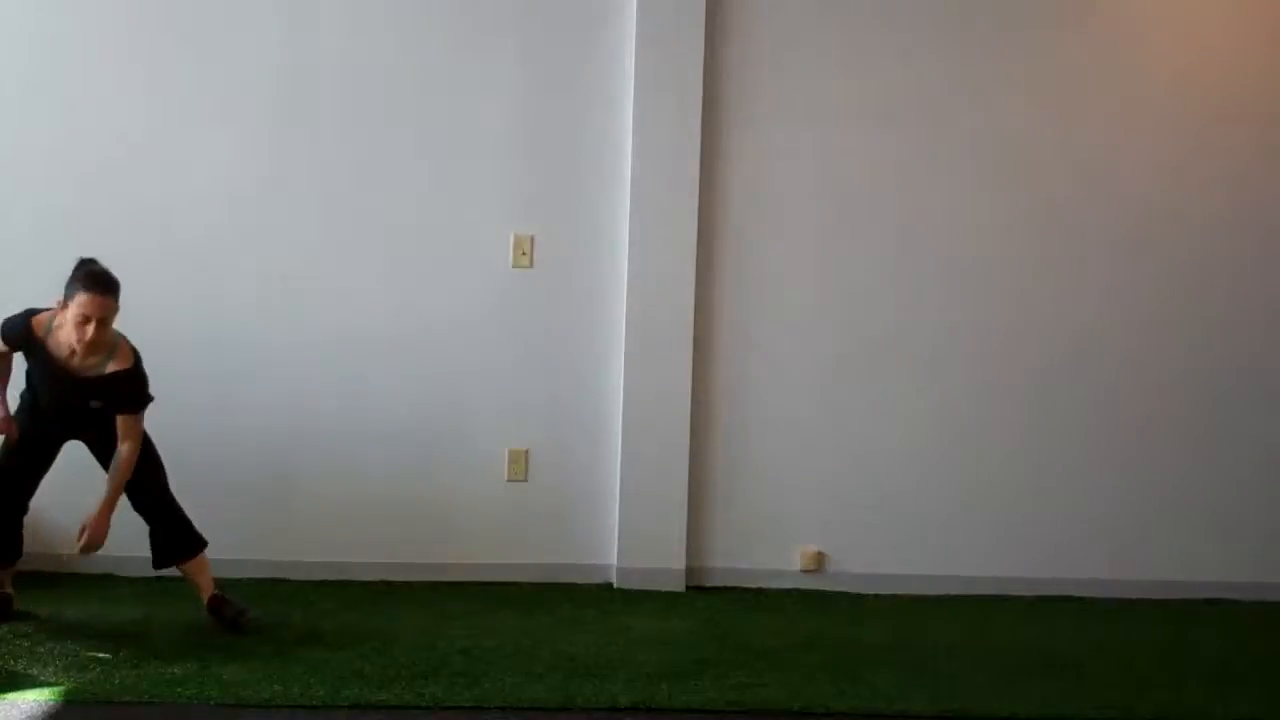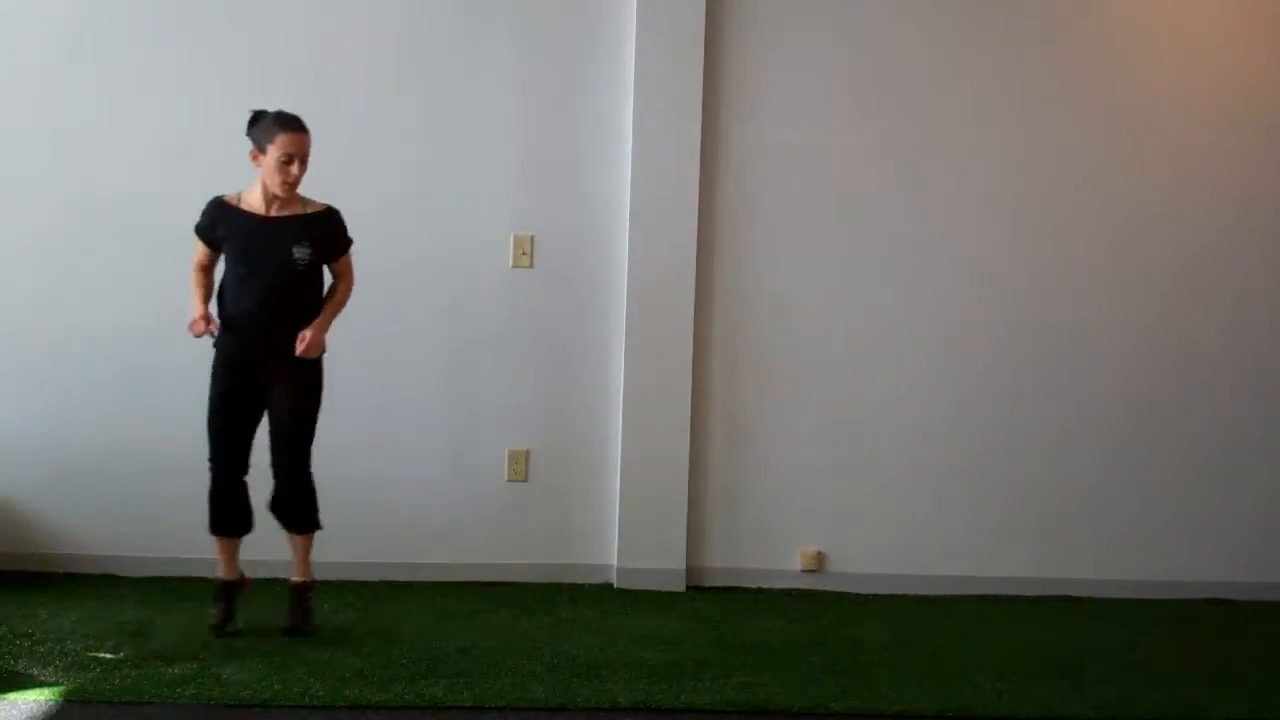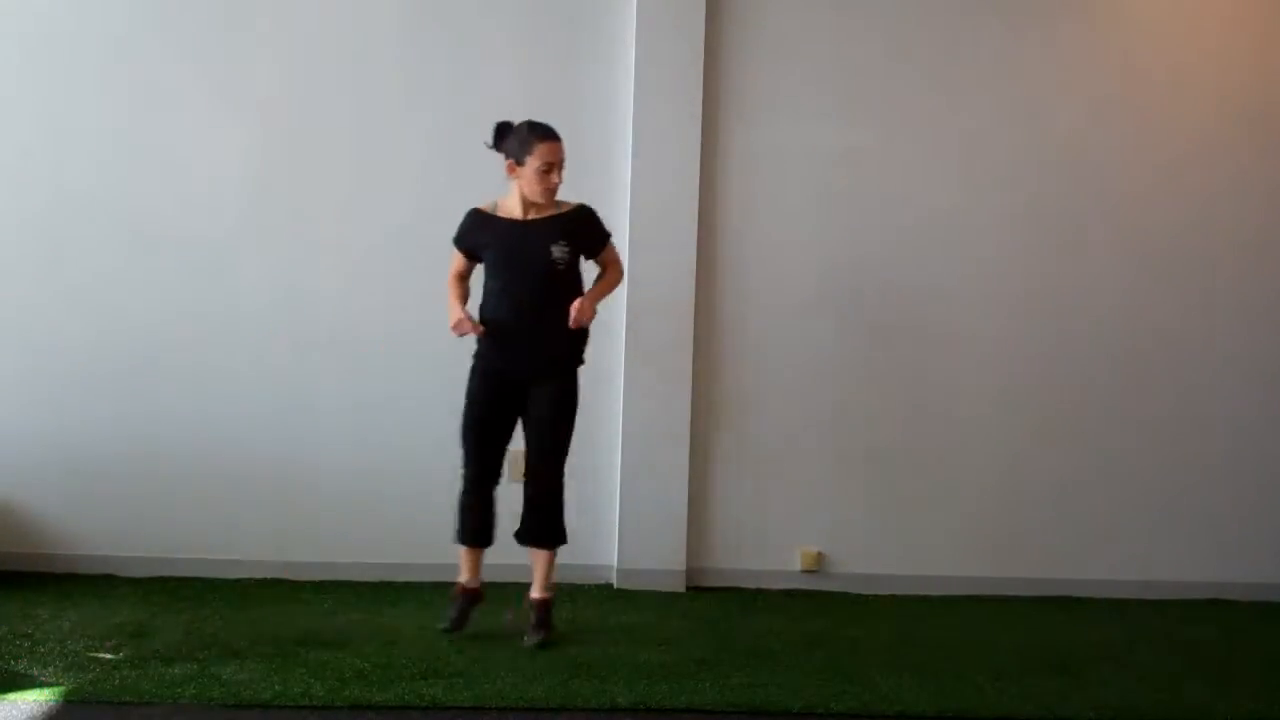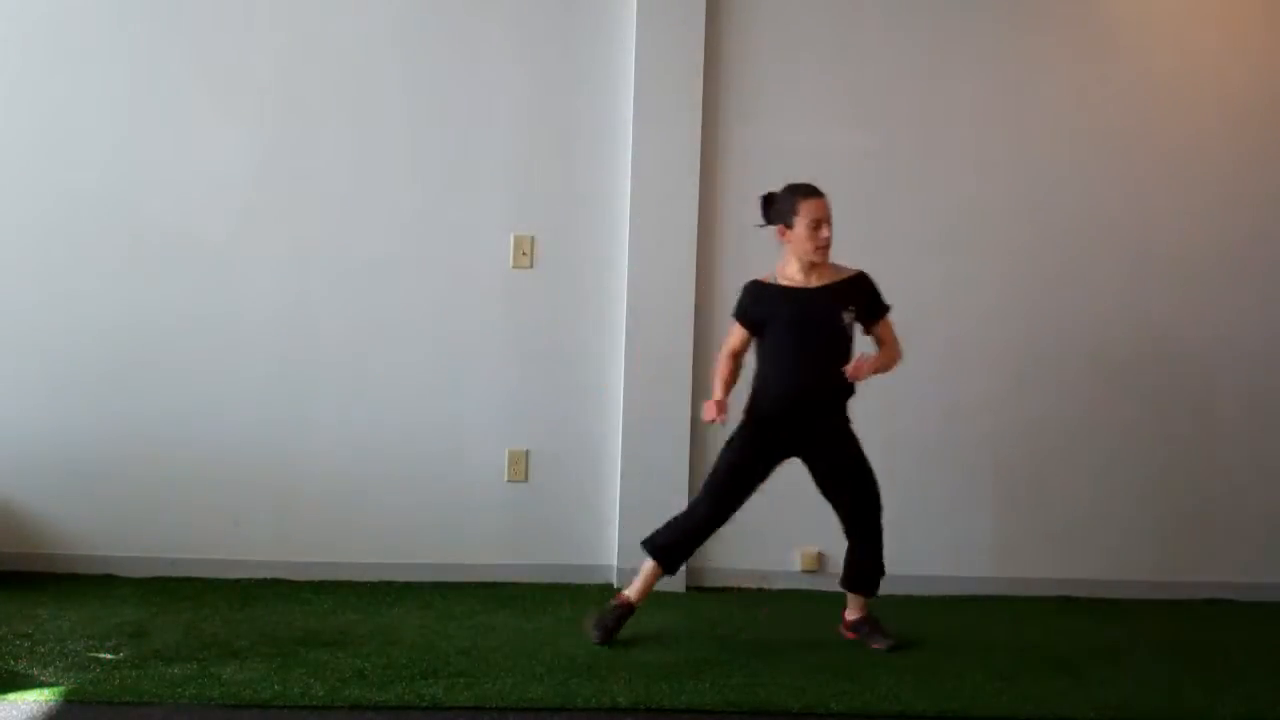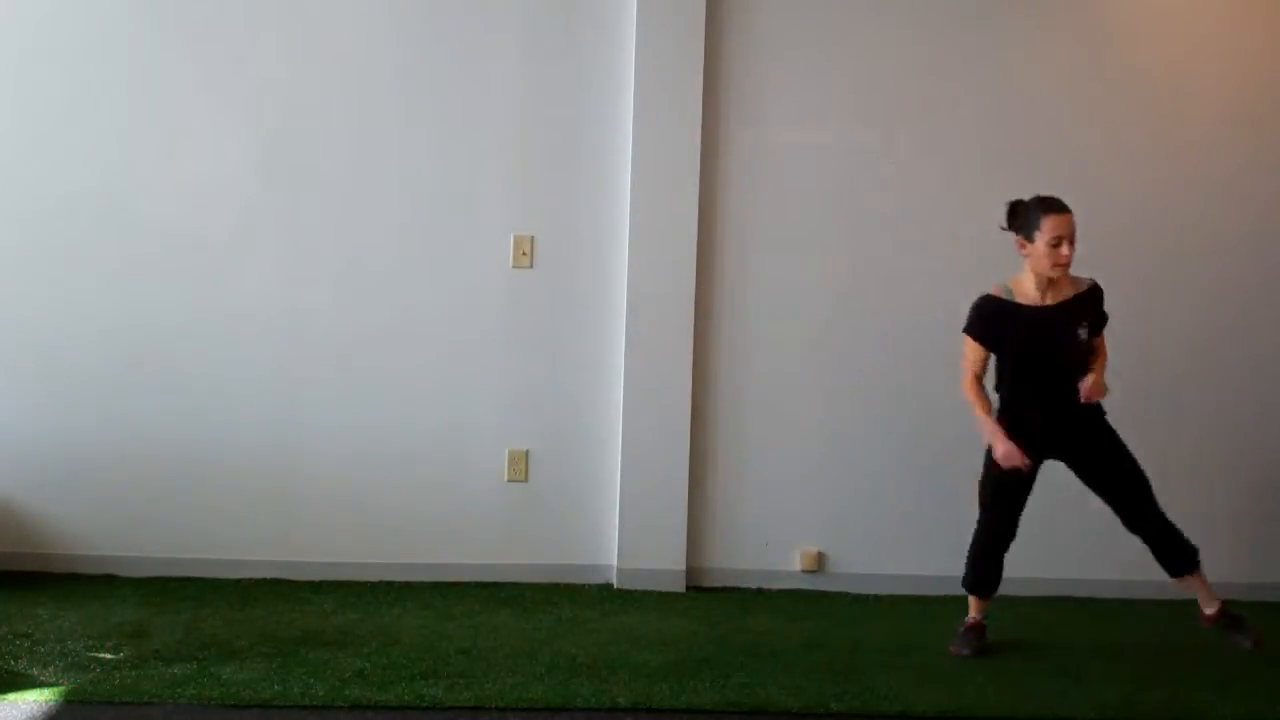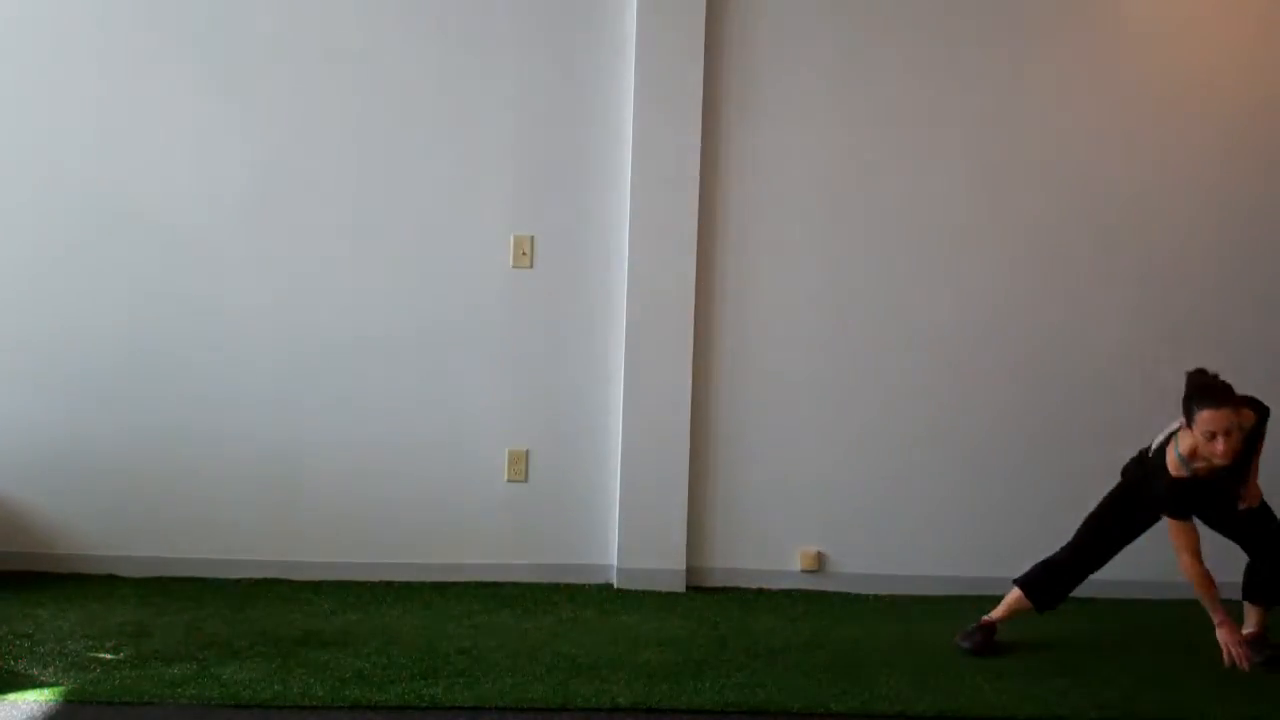
dt=0.5s
person 1, frame 1
left shoulder: (122, 366)
left elbow: (129, 443)
left wrist: (104, 513)
left hip: (105, 423)
right hip: (46, 414)
left knee: (158, 503)
left ankle: (212, 596)
person 1, frame 2
left shoulder: (322, 220)
right shoulder: (223, 212)
left elbow: (343, 279)
right elbow: (202, 265)
left wrist: (321, 325)
right wrist: (201, 308)
left hip: (294, 359)
right hip: (234, 352)
left knee: (290, 466)
right knee: (226, 466)
left ankle: (301, 582)
right ankle: (228, 578)
person 1, frame 3
left shoulder: (577, 220)
right shoulder: (481, 223)
left elbow: (614, 268)
right elbow: (457, 276)
left wrist: (591, 300)
right wrist: (458, 310)
left hip: (555, 368)
right hip: (495, 365)
left knee: (545, 476)
right knee: (479, 472)
left ankle: (540, 597)
right ankle: (468, 583)
person 1, frame 4
left shoulder: (854, 286)
right shoulder: (763, 292)
left elbow: (891, 347)
right elbow: (732, 351)
left wrist: (873, 363)
right wrist: (718, 396)
left hip: (827, 425)
right hip: (767, 421)
left knee: (865, 517)
right knee: (707, 512)
left ankle: (857, 617)
right ankle: (627, 601)
person 1, frame 5
left shoulder: (1086, 295)
right shoulder: (995, 308)
right elbow: (970, 380)
left wrist: (1096, 374)
right wrist: (995, 435)
left hip: (1083, 422)
right hip: (1019, 430)
left knee: (1143, 514)
right knee: (994, 526)
left ankle: (1212, 609)
right ankle: (974, 619)
person 1, frame 6
left shoulder: (1251, 418)
right shoulder: (1175, 471)
right elbow: (1189, 558)
left wrist: (1250, 478)
right wrist: (1221, 621)
right hip: (1144, 490)
left knee: (1267, 543)
right knee: (1081, 556)
left ankle: (1253, 632)
right ankle: (991, 621)
